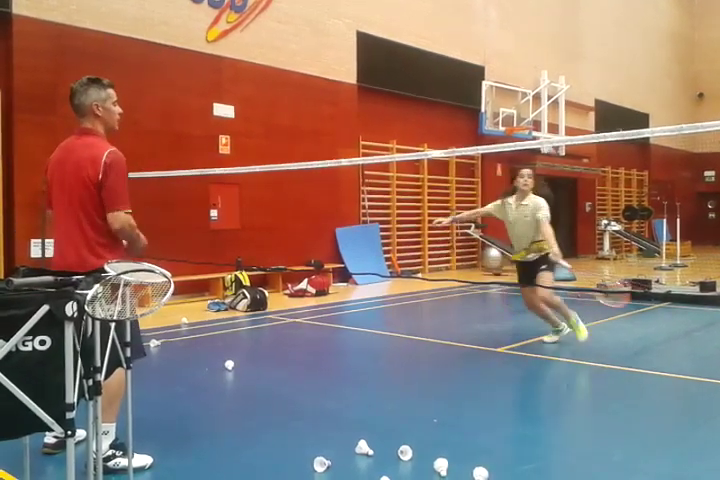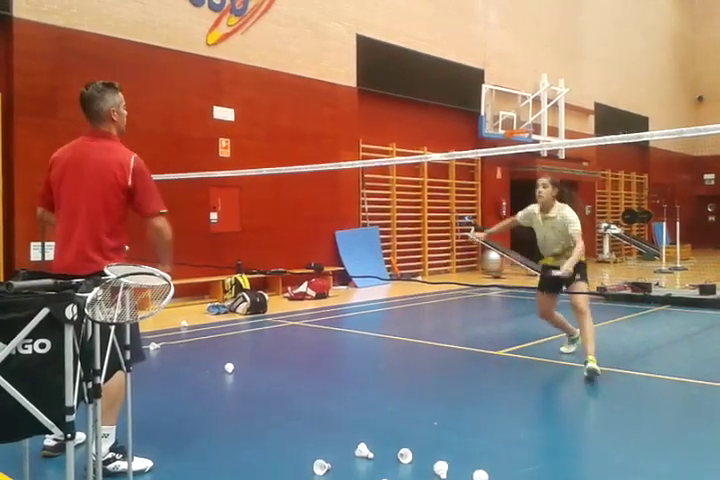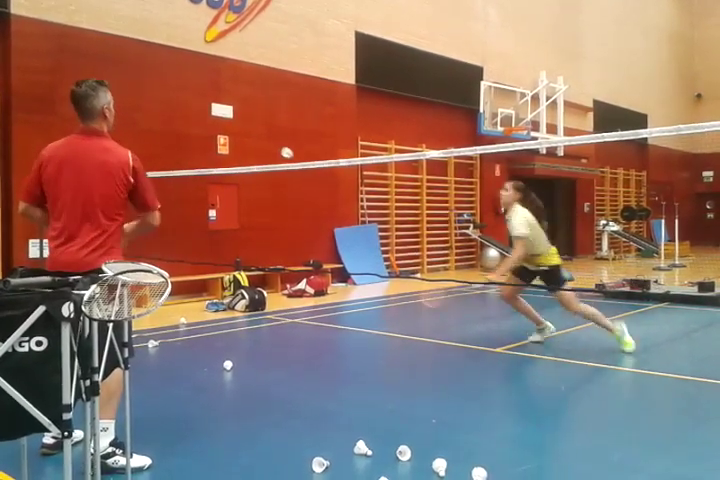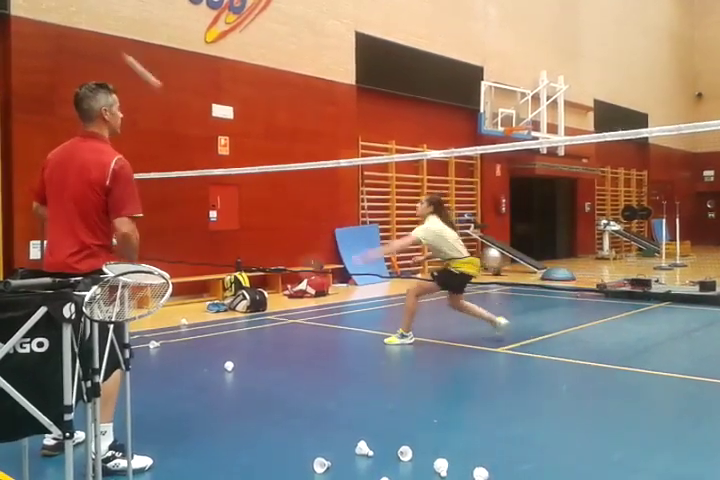
dt=0.5s
person 1, frame 1
left shoulder: (58, 155)
right shoulder: (108, 156)
right elbow: (119, 221)
right wrist: (138, 241)
left hip: (65, 270)
right hip: (101, 272)
right knee: (116, 359)
left ankle: (56, 430)
right ankle: (106, 447)
person 1, frame 2
left shoulder: (62, 157)
right shoulder: (129, 163)
left elbow: (44, 212)
right elbow: (158, 224)
right wrist: (165, 264)
left hip: (63, 272)
right hip: (104, 275)
right knee: (118, 360)
left ankle: (58, 434)
right ankle: (107, 450)
person 1, frame 3
left shoulder: (50, 154)
right shoulder: (124, 160)
left elbow: (27, 208)
right elbow: (153, 219)
right wrist: (129, 229)
left hip: (59, 270)
right hip: (100, 272)
right knee: (112, 359)
left ankle: (54, 432)
right ankle: (105, 445)
person 1, frame 4
left shoulder: (55, 156)
right shoulder: (113, 163)
left elbow: (39, 209)
right elbow: (126, 230)
right wrist: (136, 265)
left hip: (56, 270)
right hip: (94, 273)
right knee: (111, 360)
left ankle: (55, 433)
right ankle: (105, 449)
person 2, frame 1
left shoulder: (539, 202)
right shoulder: (505, 204)
left elbow: (545, 226)
right elbow: (476, 212)
left wrist: (554, 247)
right wrist: (451, 219)
left hip: (541, 255)
right hip: (522, 258)
left knee: (543, 296)
right knee: (531, 303)
left ankle: (572, 319)
right ankle: (559, 327)
person 2, frame 2
left shoulder: (566, 213)
right shoulder: (532, 212)
left elbow: (579, 245)
right elbow: (510, 222)
left wrist: (569, 264)
right wrist: (486, 233)
left hip: (572, 263)
right hip: (550, 263)
left knee: (581, 306)
right knee: (545, 312)
left ankle: (590, 361)
right ankle: (573, 333)
person 2, frame 3
left shoulder: (519, 216)
right shoulder: (512, 213)
left elbow: (519, 251)
left wrist: (499, 273)
left hip: (545, 263)
right hip: (529, 262)
left knee: (574, 307)
right knee: (507, 294)
left ankle: (616, 330)
right ankle: (543, 327)
person 2, frame 4
left shoulder: (427, 227)
right shoulder: (436, 223)
left elbow: (403, 243)
left wrist: (377, 253)
right wrist: (426, 256)
left hip: (458, 269)
right hip: (462, 266)
left knee: (413, 291)
right knee: (456, 303)
left ankle: (405, 334)
right ankle: (496, 321)
